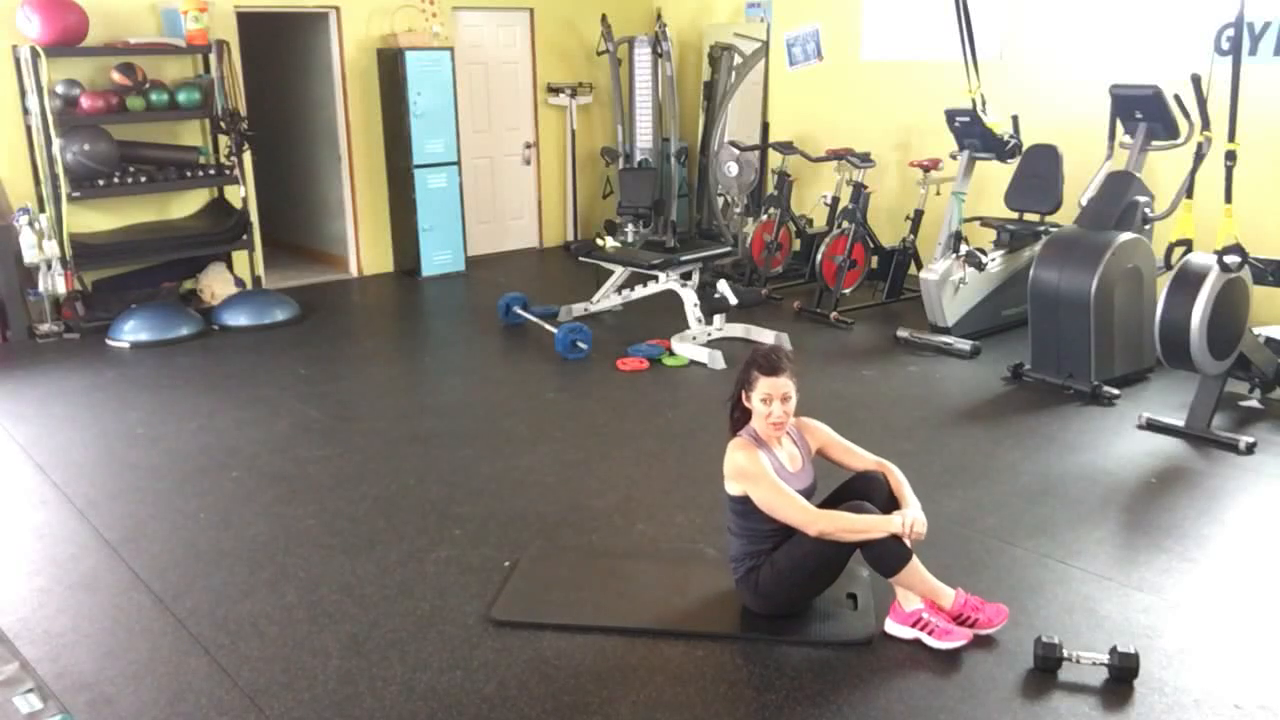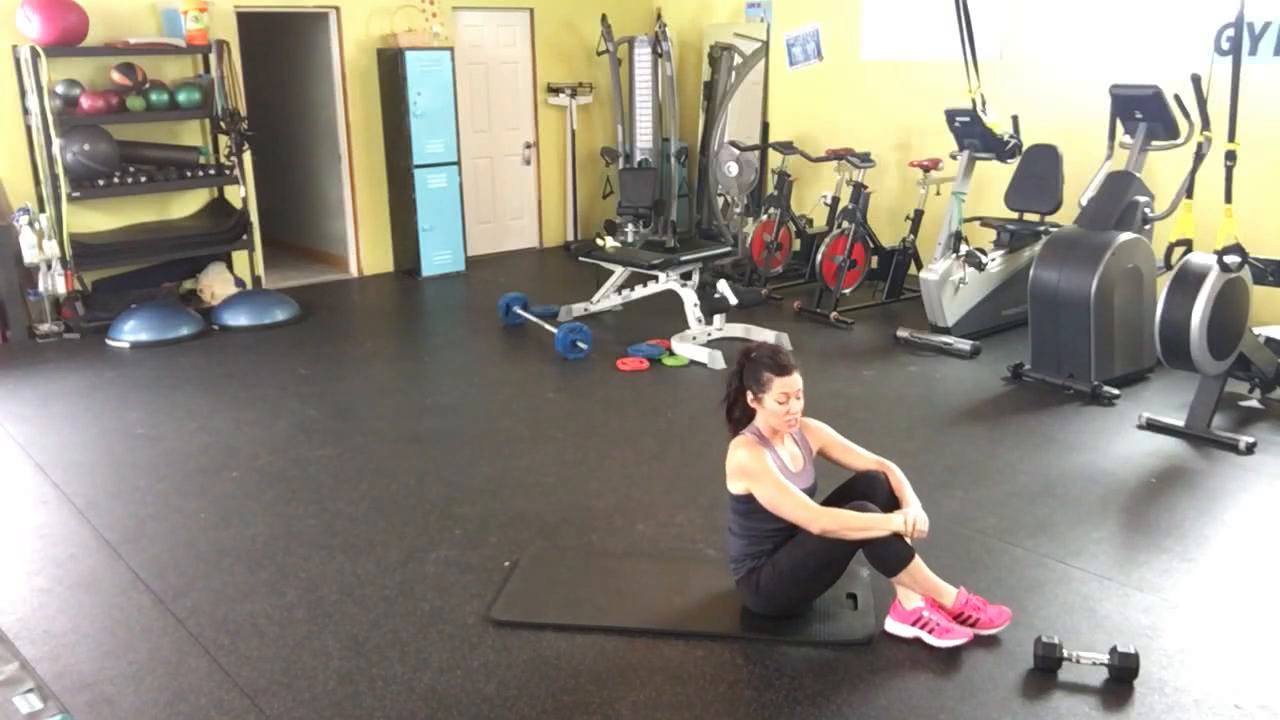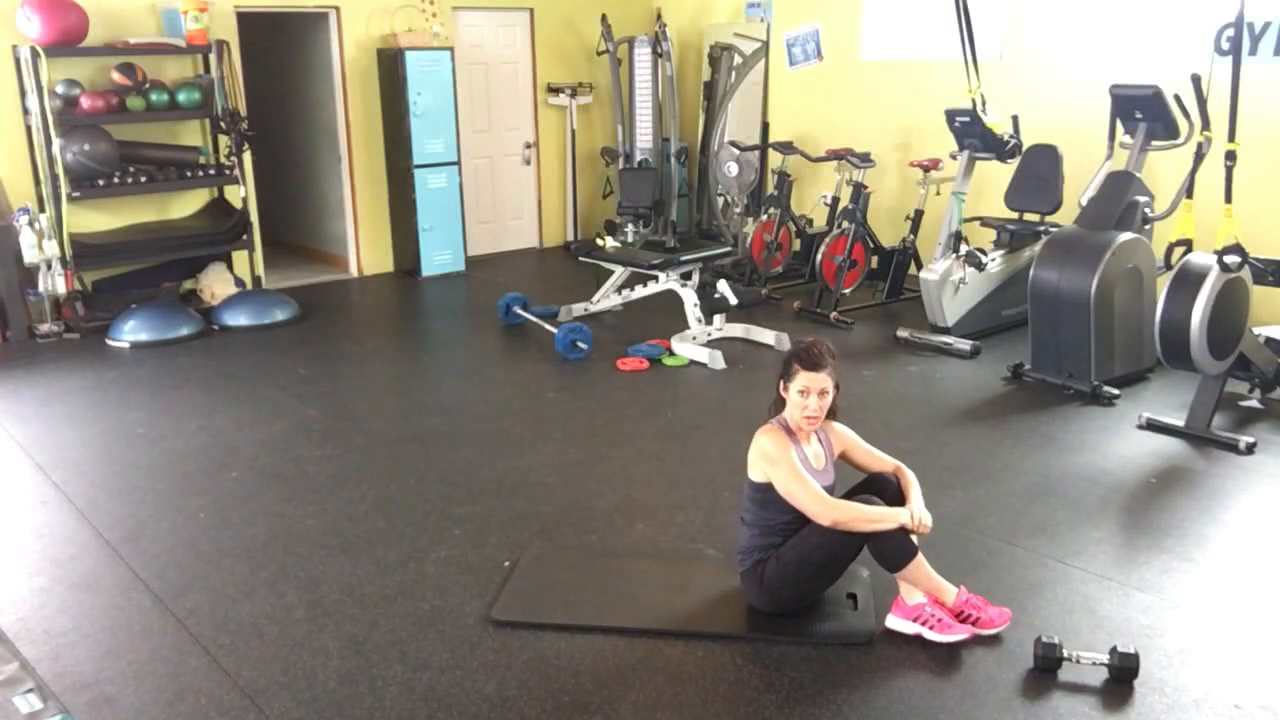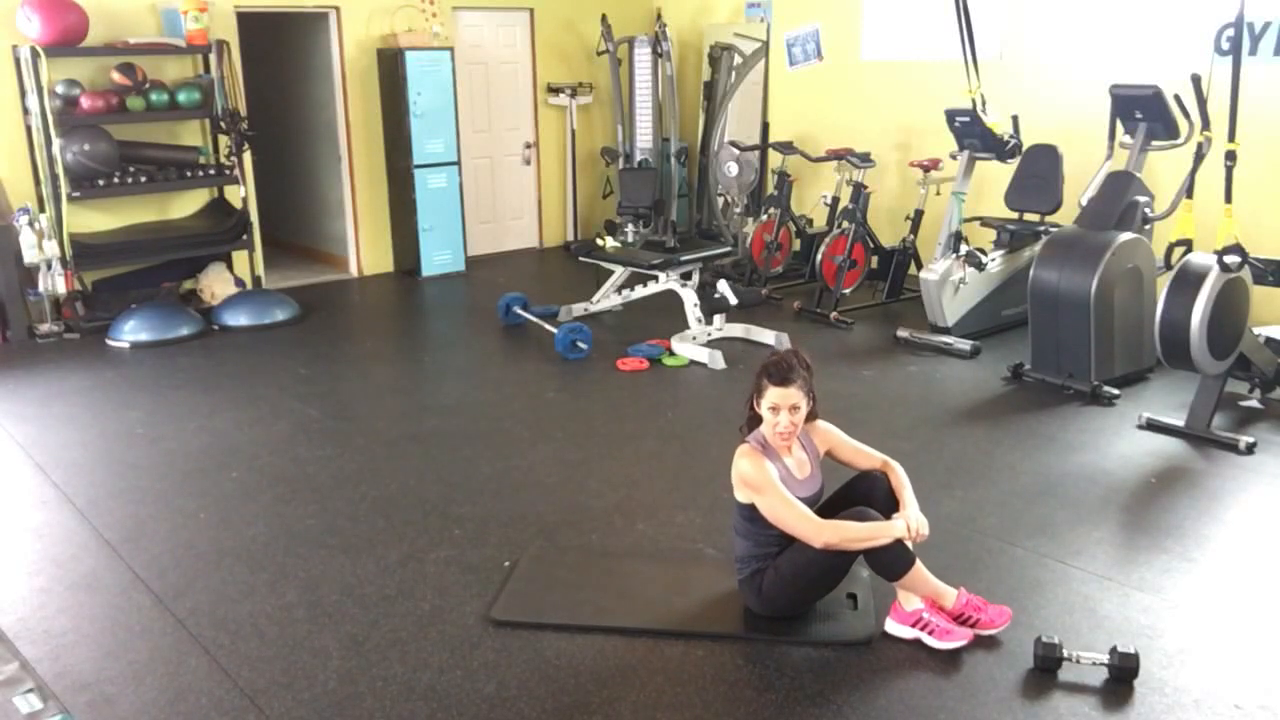
dt=1s
person 1, frame 1
left shoulder: (805, 431)
right shoulder: (744, 456)
left elbow: (884, 467)
right elbow: (816, 524)
left wrist: (912, 507)
right wrist: (894, 523)
left hip: (796, 557)
right hip: (764, 583)
left knee: (872, 484)
right knee: (859, 513)
left ankle: (909, 609)
right ankle: (947, 602)
person 1, frame 2
left shoulder: (806, 432)
right shoulder: (747, 454)
left elbow: (884, 467)
right elbow: (817, 521)
left wrist: (911, 506)
right wrist: (895, 522)
left hip: (797, 555)
right hip: (764, 583)
left knee: (873, 484)
right knee: (862, 517)
left ankle: (909, 607)
right ankle: (949, 601)
person 1, frame 3
left shoulder: (830, 433)
right shoulder: (771, 443)
left elbow: (900, 471)
right elbow: (828, 513)
left wrist: (915, 505)
right wrist: (902, 516)
left hip: (803, 556)
right hip: (769, 578)
left knee: (885, 486)
right knee: (868, 508)
left ankle: (912, 604)
right ankle: (950, 599)
person 1, frame 4
left shoulder: (814, 433)
right shoulder: (751, 463)
left elbow: (889, 466)
right elbow: (820, 535)
left wrist: (909, 508)
right wrist: (897, 528)
left hip: (801, 551)
right hip: (768, 585)
left knee: (875, 484)
right knee: (861, 521)
left ankle: (910, 609)
right ankle: (948, 601)
